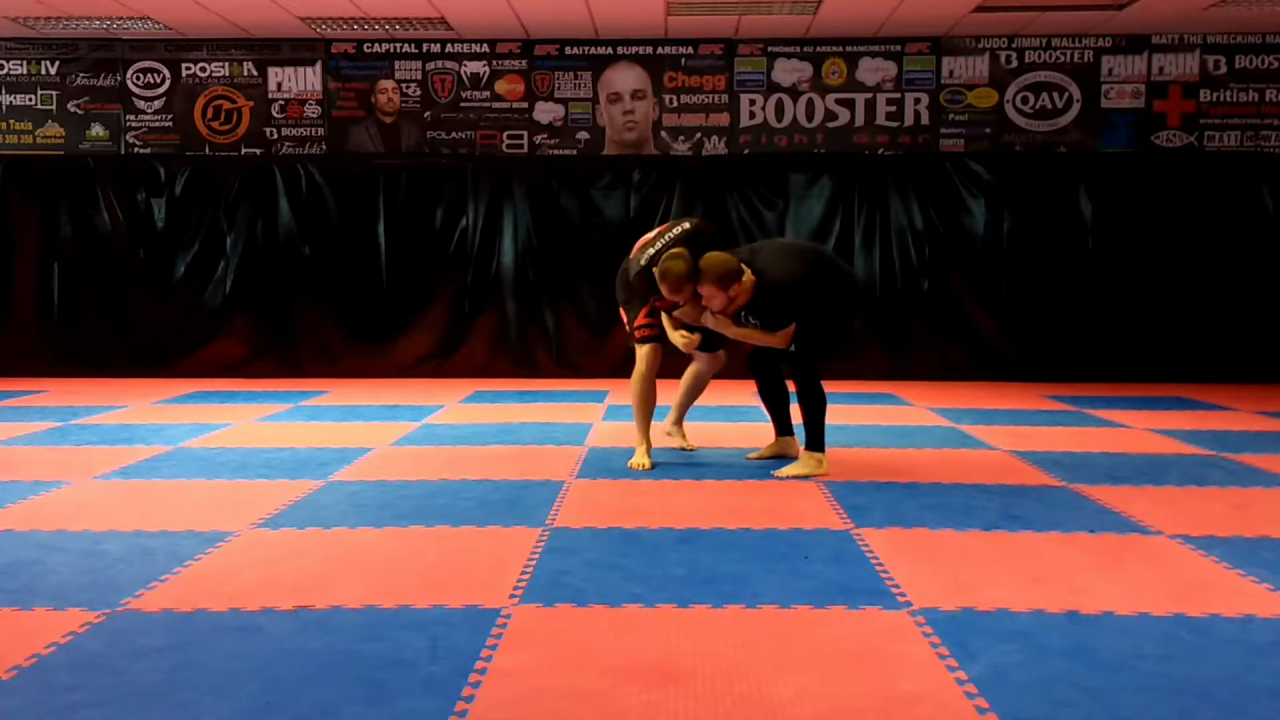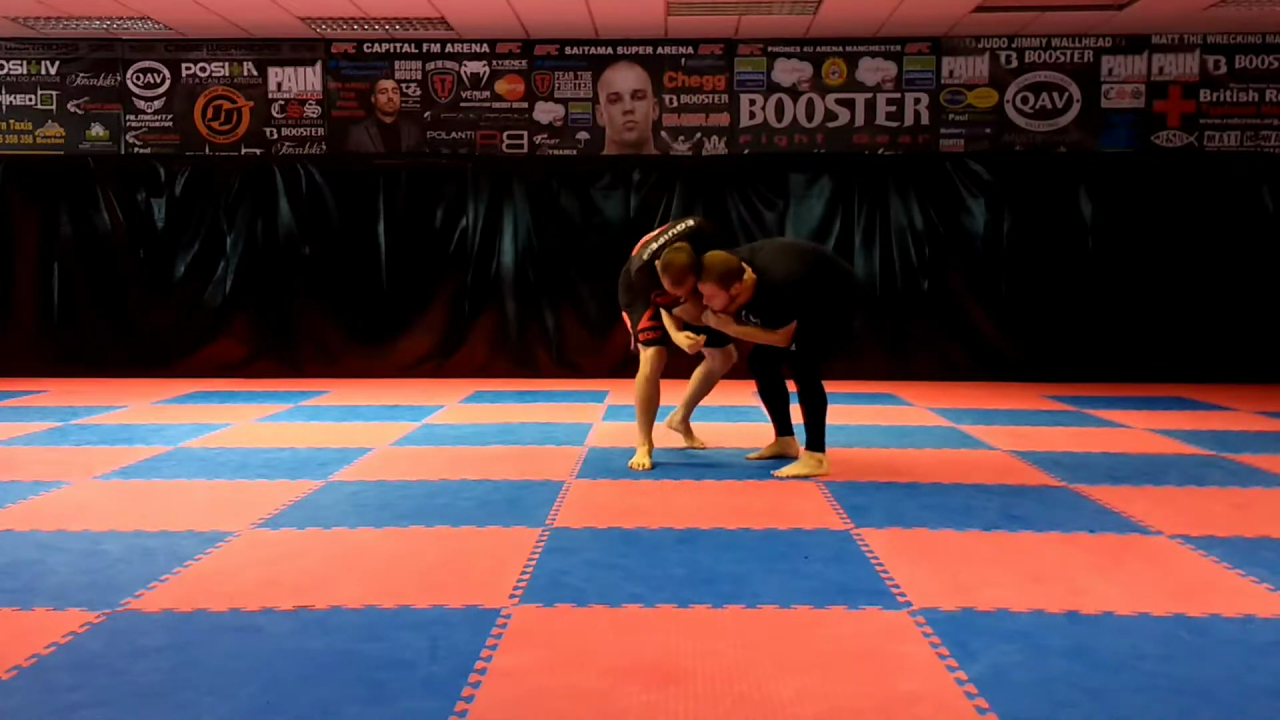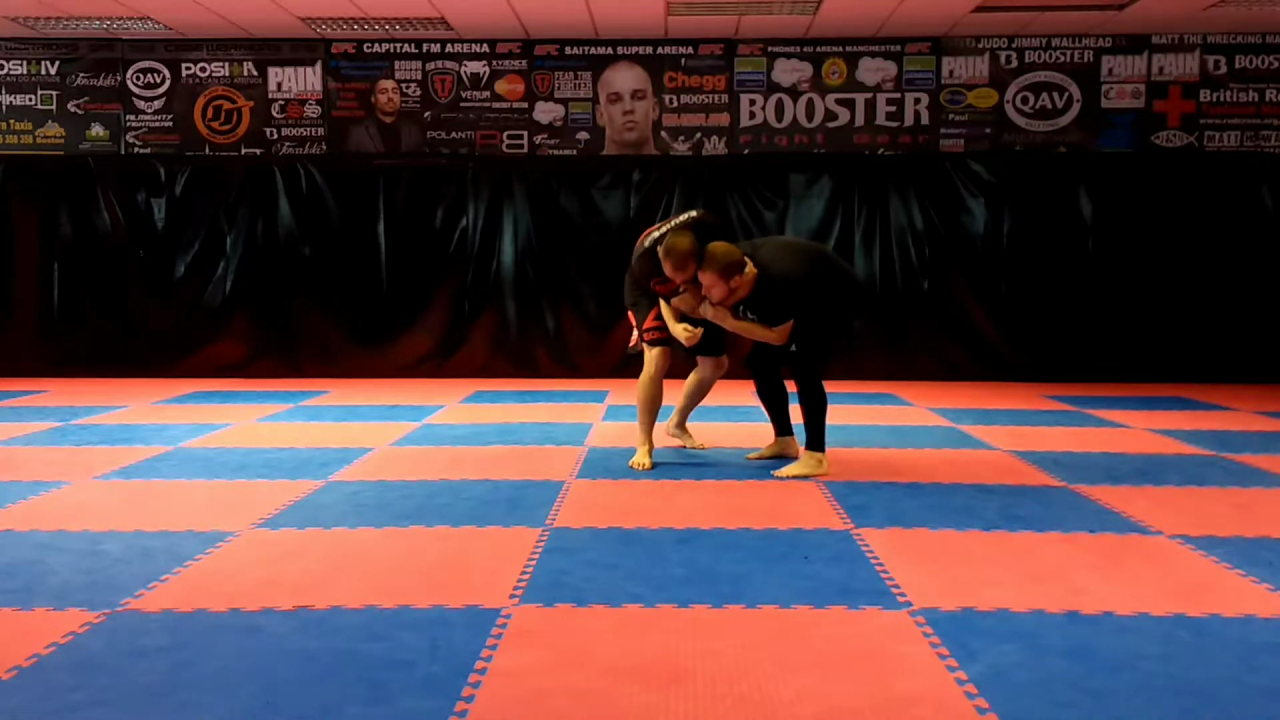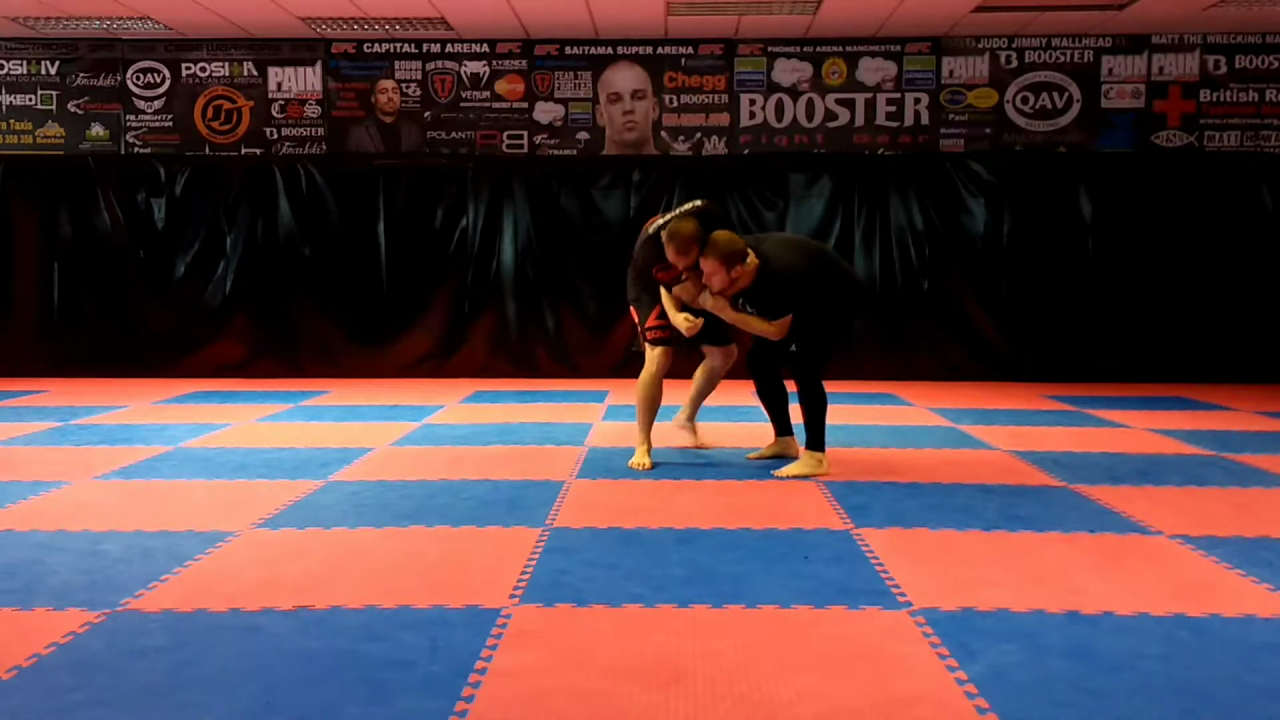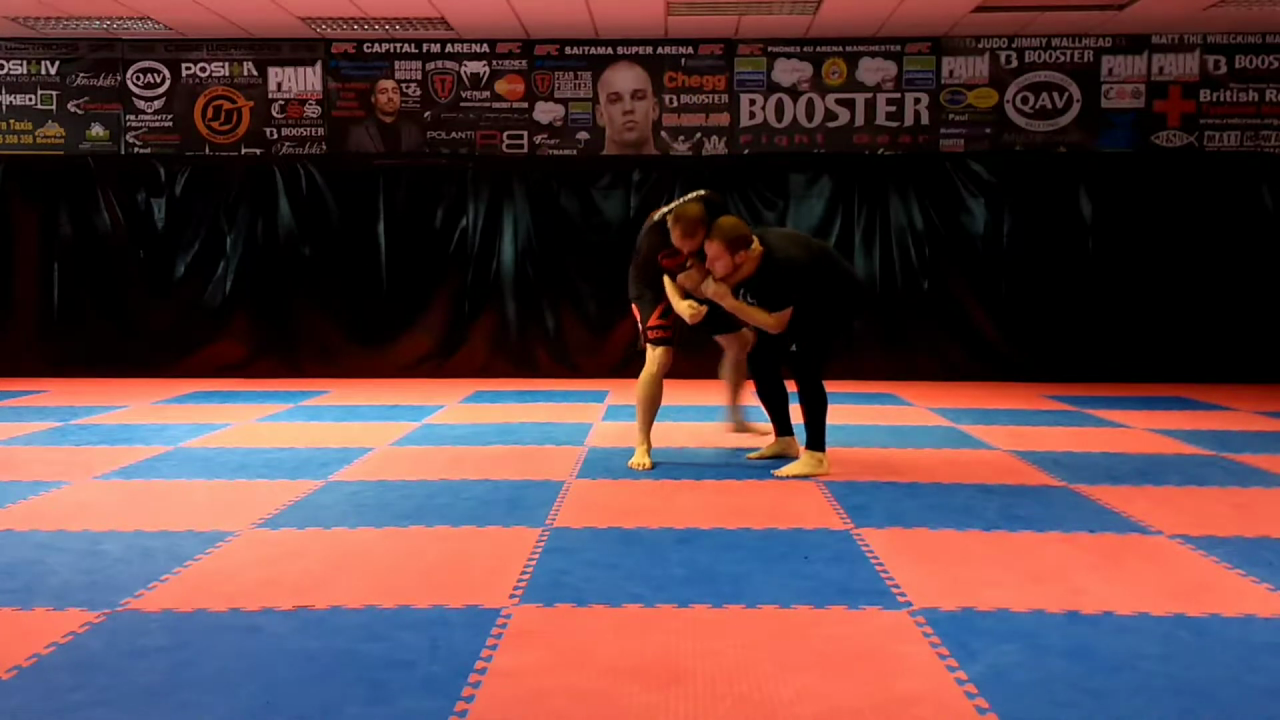
dt=0.1s
person 1, frame 1
left shoulder: (699, 236)
right shoulder: (641, 278)
right elbow: (698, 317)
right hip: (639, 294)
left knee: (713, 358)
right knee: (648, 355)
left ankle: (675, 422)
right ankle: (643, 444)
person 1, frame 2
left shoulder: (700, 234)
right shoulder: (643, 271)
right elbow: (689, 311)
left hip: (690, 298)
right hip: (641, 295)
left knee: (724, 357)
right knee: (652, 358)
left ankle: (680, 418)
right ankle: (644, 445)
person 1, frame 3
left shoulder: (700, 226)
right shoulder: (646, 259)
right elbow: (695, 308)
left hip: (691, 294)
right hip: (647, 293)
left knee: (715, 366)
right knee: (658, 360)
left ankle: (677, 424)
right ankle: (644, 444)
person 1, frame 4
right shoulder: (648, 249)
right elbow: (695, 297)
left hip: (690, 289)
right hip: (650, 289)
left knee: (725, 355)
right knee: (658, 359)
left ankle: (687, 416)
right ankle: (643, 445)
person 1, frame 5
left shoulder: (710, 206)
right shoulder: (654, 237)
right elbow: (700, 287)
left hip: (696, 281)
right hip: (653, 286)
left knee: (741, 340)
right knee: (660, 358)
left ankle: (735, 415)
right ankle: (643, 445)
person 2, frame 1
left shoulder: (775, 291)
right shoulder: (732, 266)
left elbow: (781, 340)
left wrist: (728, 329)
left hip: (832, 295)
right hip: (804, 295)
left knee: (801, 363)
right knee: (760, 361)
left ankle: (815, 456)
right ankle: (785, 440)
person 2, frame 2
left shoulder: (776, 290)
right shoulder: (735, 266)
left elbow: (783, 338)
left wrist: (730, 327)
left hip: (833, 296)
right hip: (804, 296)
left knee: (802, 363)
right knee: (760, 361)
left ankle: (815, 456)
right ankle: (785, 440)
person 2, frame 3
left shoulder: (777, 285)
right shoulder: (736, 260)
left elbow: (779, 336)
left wrist: (727, 321)
left hip: (833, 298)
right hip: (803, 298)
left knee: (802, 364)
right knee: (759, 361)
left ankle: (815, 456)
right ankle: (785, 440)
person 2, frame 4
left shoulder: (777, 278)
right shoulder: (739, 254)
left elbow: (777, 331)
left wrist: (726, 312)
left hip: (832, 296)
right hip: (801, 300)
left knee: (803, 364)
right knee: (759, 360)
left ankle: (815, 457)
right ankle: (785, 441)
person 2, frame 5
left shoulder: (781, 268)
right shoulder: (742, 245)
left elbow: (776, 324)
left wrist: (727, 301)
left hip: (830, 299)
right hip: (800, 300)
left knee: (802, 364)
right knee: (760, 361)
left ankle: (816, 456)
right ankle: (785, 440)
